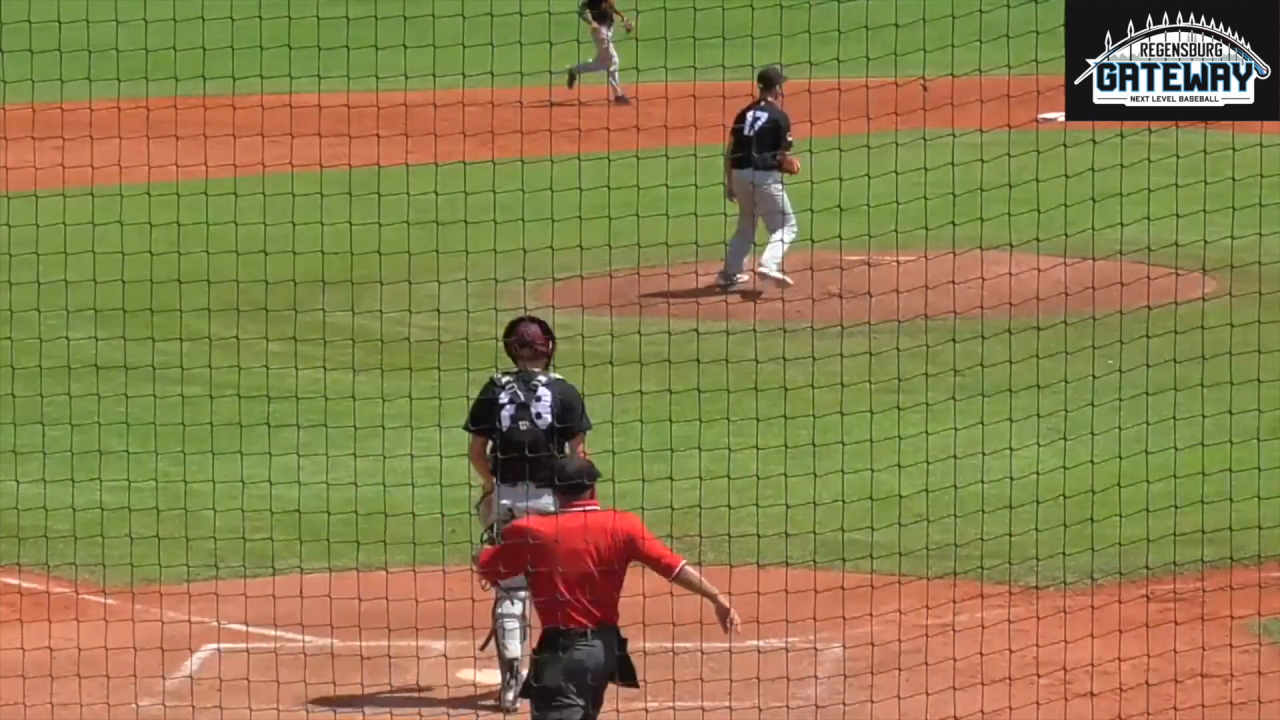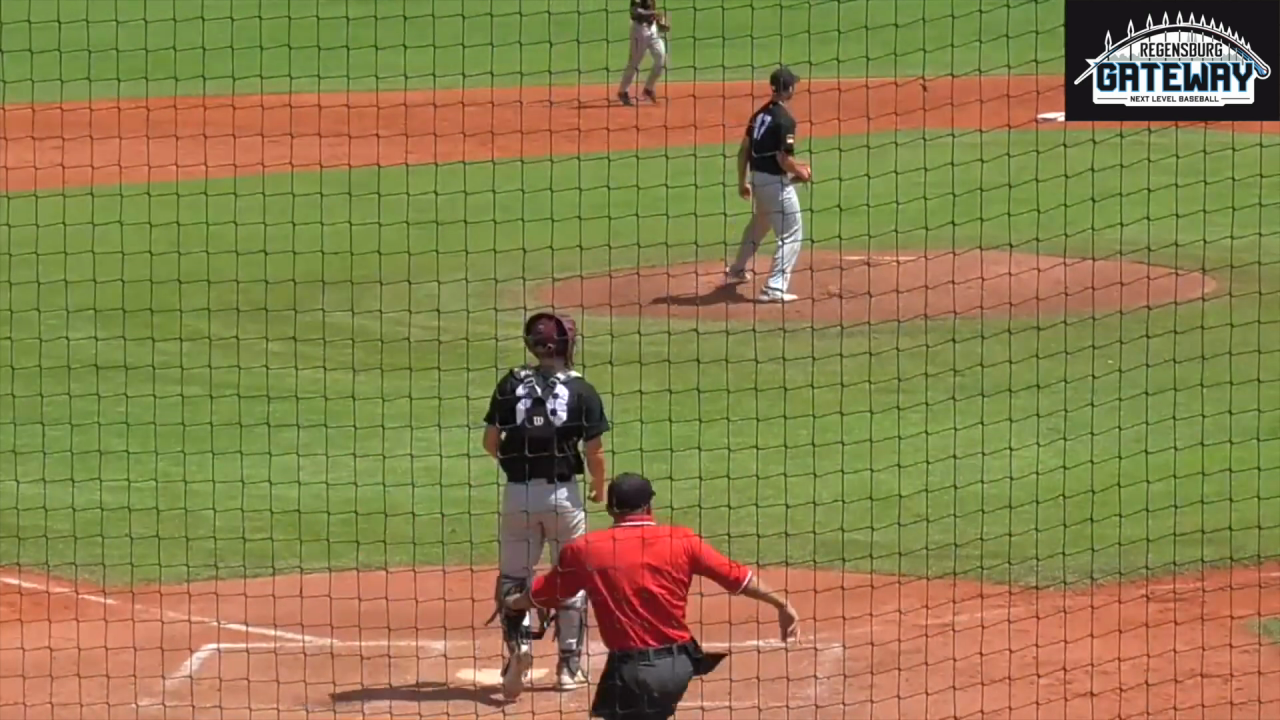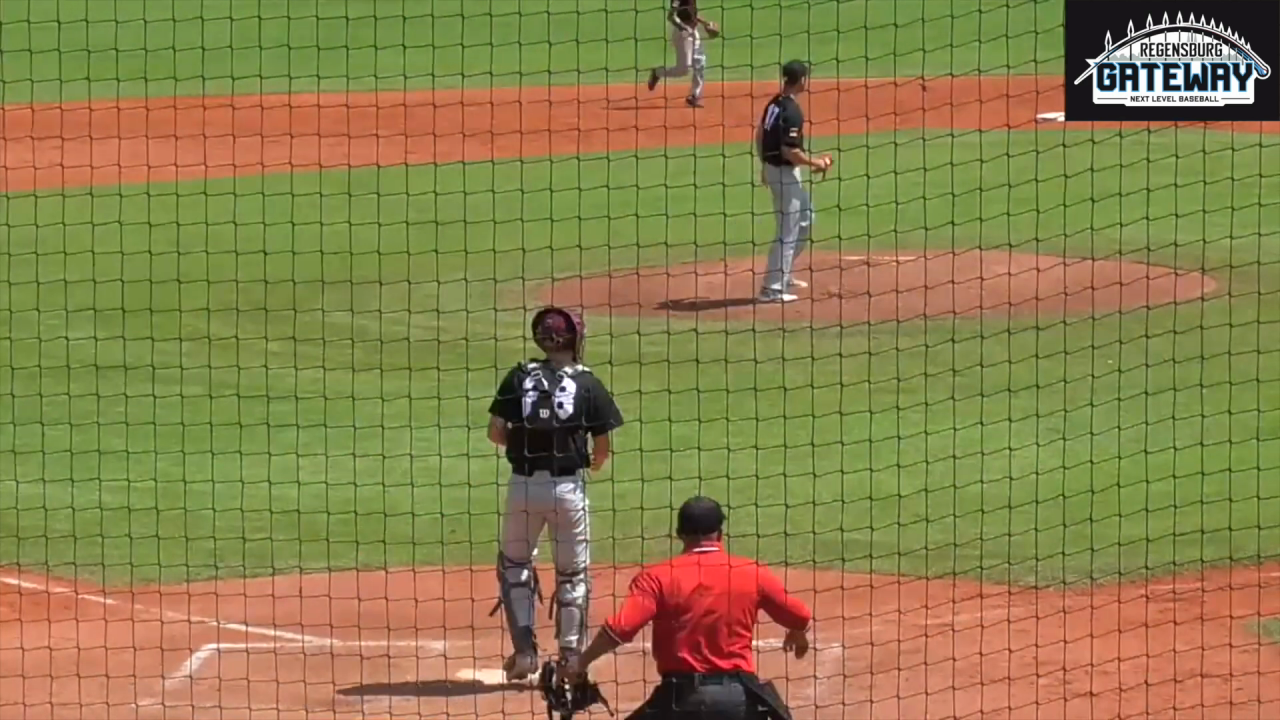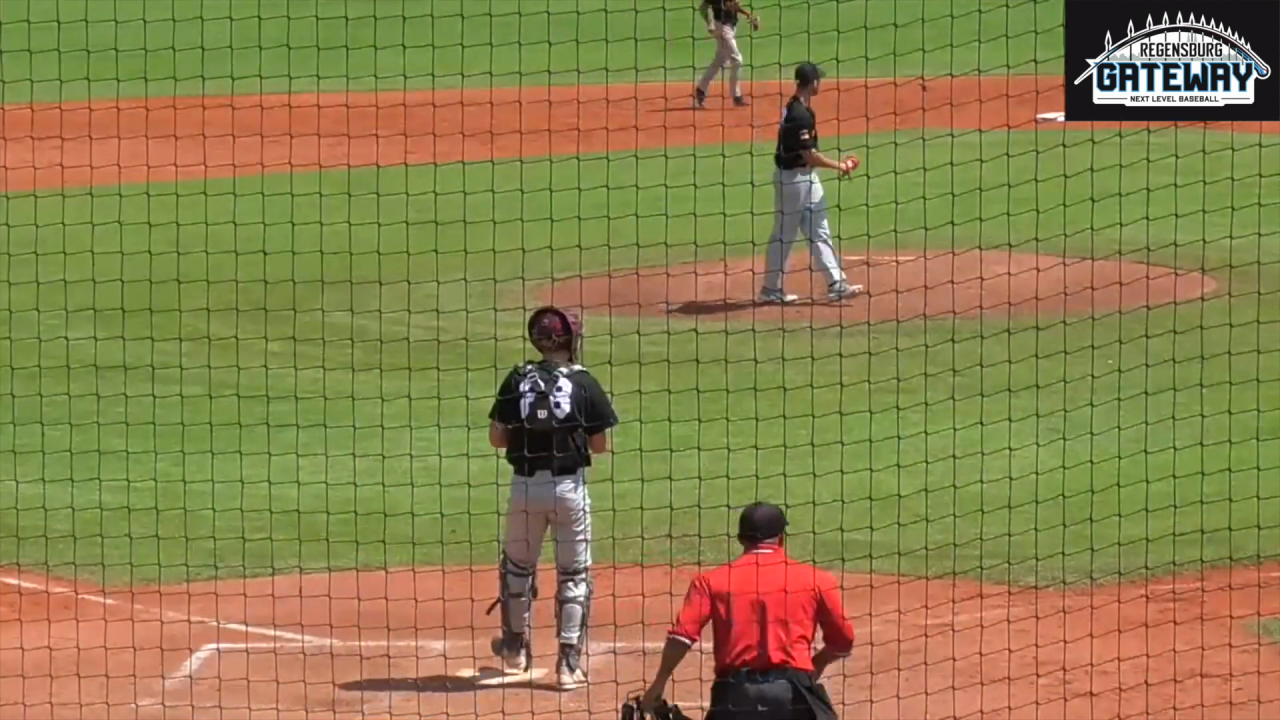
dt=0.2s
person 1, frame 1
left shoulder: (493, 390)
right shoulder: (564, 391)
left elbow: (477, 452)
right elbow: (578, 453)
left wrist: (490, 487)
left hip: (507, 498)
right hip: (551, 498)
left knee: (510, 590)
left ankle: (512, 682)
person 1, frame 2
left shoulder: (511, 383)
right shoulder: (581, 390)
left elbow: (490, 442)
right elbow: (594, 452)
right wrist: (599, 486)
left hip: (518, 494)
right hip: (563, 494)
left knee: (514, 578)
left ankle: (519, 647)
right ankle: (569, 667)
person 1, frame 3
left shoulder: (519, 376)
right shoulder: (589, 384)
left elbow: (495, 432)
right elbow: (602, 447)
right wrist: (596, 463)
left hip: (523, 486)
right hip: (567, 488)
left knee: (514, 564)
right knee: (572, 576)
left ankle: (525, 648)
person 1, frame 4
left shoulder: (516, 379)
right shoulder: (584, 383)
left elbow: (496, 437)
right elbow: (599, 445)
left hip: (525, 486)
right hip: (568, 487)
left knee: (518, 567)
right knee: (574, 575)
left ankle: (516, 648)
right ankle: (569, 664)
person 2, frame 1
left shoulder: (529, 531)
right shoulder: (620, 526)
left elbow: (486, 568)
right elbow: (673, 566)
left wrist: (486, 554)
right wrist: (717, 599)
left hip: (560, 651)
right hip: (604, 649)
person 2, frame 2
left shoulder: (585, 549)
right shoulder: (682, 541)
left elbow: (541, 595)
right elbow: (737, 577)
left wrist: (513, 603)
right wrist: (781, 604)
left hip: (631, 670)
right hip: (679, 664)
person 2, frame 3
left shoulder: (655, 578)
right shoulder: (753, 573)
left elbow: (619, 629)
right elbow: (801, 618)
left wrist: (580, 664)
right wrist: (797, 633)
left hip: (683, 695)
right hip: (741, 694)
person 2, frame 4
left shoulder: (712, 580)
right shoulder: (814, 578)
left elbow: (682, 634)
right elbow: (842, 643)
left wrist: (658, 685)
left hip: (738, 694)
right hip: (794, 692)
person 3, frame 1
left shoulder: (744, 113)
right shoulder: (779, 117)
left elbow: (729, 151)
right elbow: (785, 157)
left wrist: (730, 183)
right wrist: (794, 167)
left hip: (741, 175)
right hip: (767, 176)
left knee: (746, 224)
right knee: (786, 225)
left ankle: (729, 273)
right ankle: (769, 264)
person 3, frame 2
left shoulder: (759, 114)
right shoulder: (785, 120)
left elbow: (744, 150)
right elbow: (784, 160)
left wrist: (742, 181)
right wrist: (802, 172)
left hip: (757, 177)
right hip: (775, 180)
left knee: (759, 225)
right knee: (792, 234)
left ankle: (737, 269)
right ankle: (774, 287)
person 3, frame 3
left shoulder: (774, 103)
right shoulder: (792, 112)
left elbow: (760, 138)
right elbow: (789, 152)
left wrist: (765, 167)
right wrist: (816, 162)
left hip: (771, 169)
right hip: (784, 173)
left knee: (802, 222)
right knee: (789, 232)
left ankle: (782, 275)
right ankle: (772, 288)
person 3, frame 4
left shoulder: (793, 108)
right shoulder: (802, 115)
left elbow: (788, 144)
right elbow: (810, 155)
right wrist: (839, 166)
left hip: (806, 178)
right hip: (794, 178)
left knee: (820, 231)
right knee: (784, 234)
left ankle: (836, 285)
right ankle: (771, 289)
